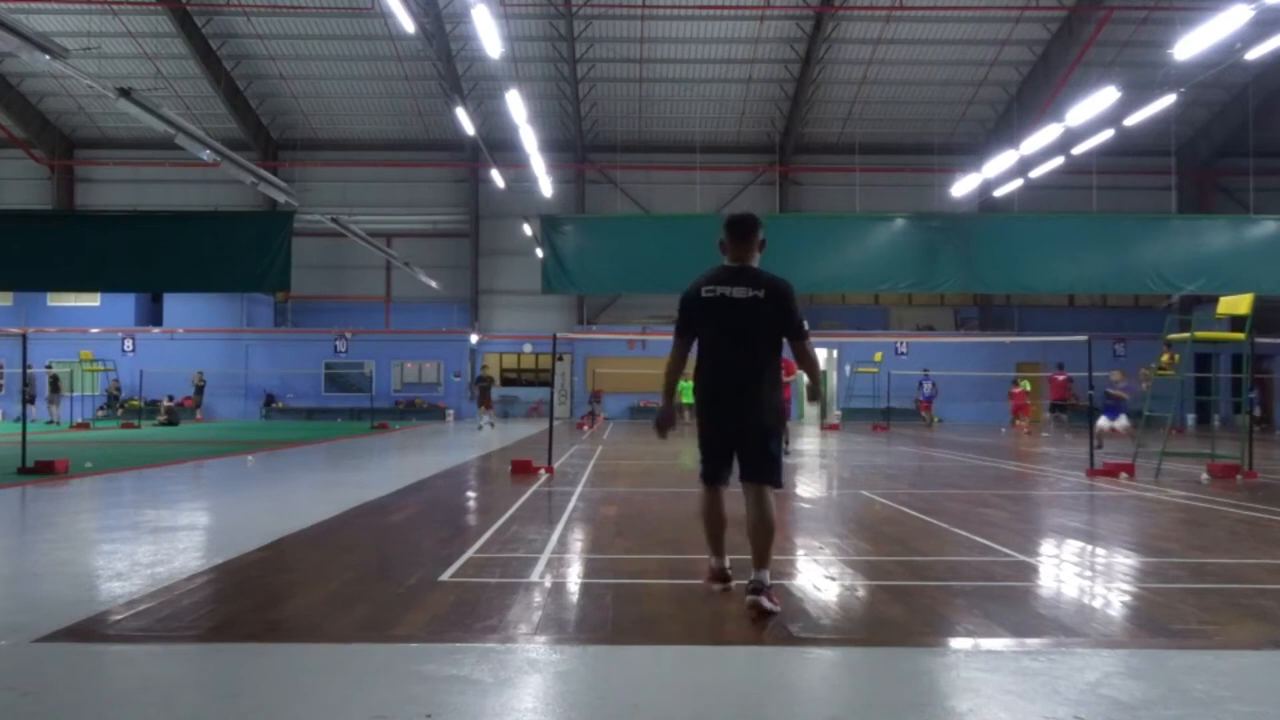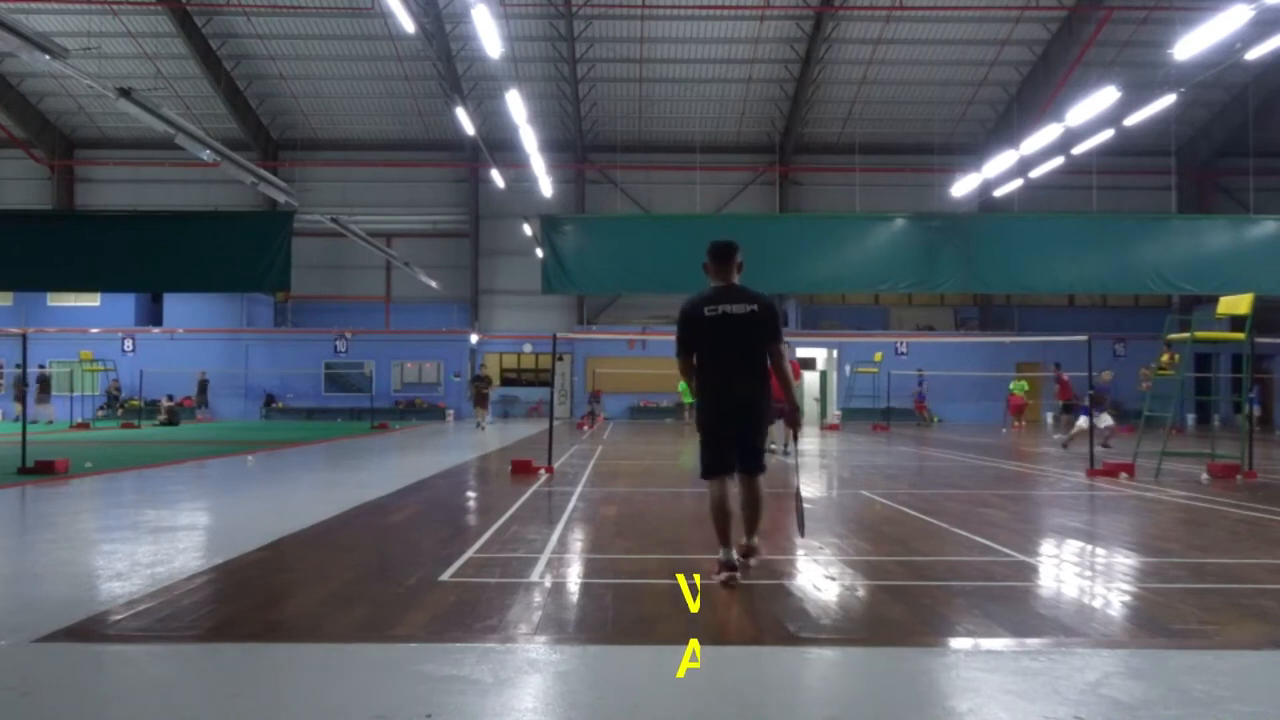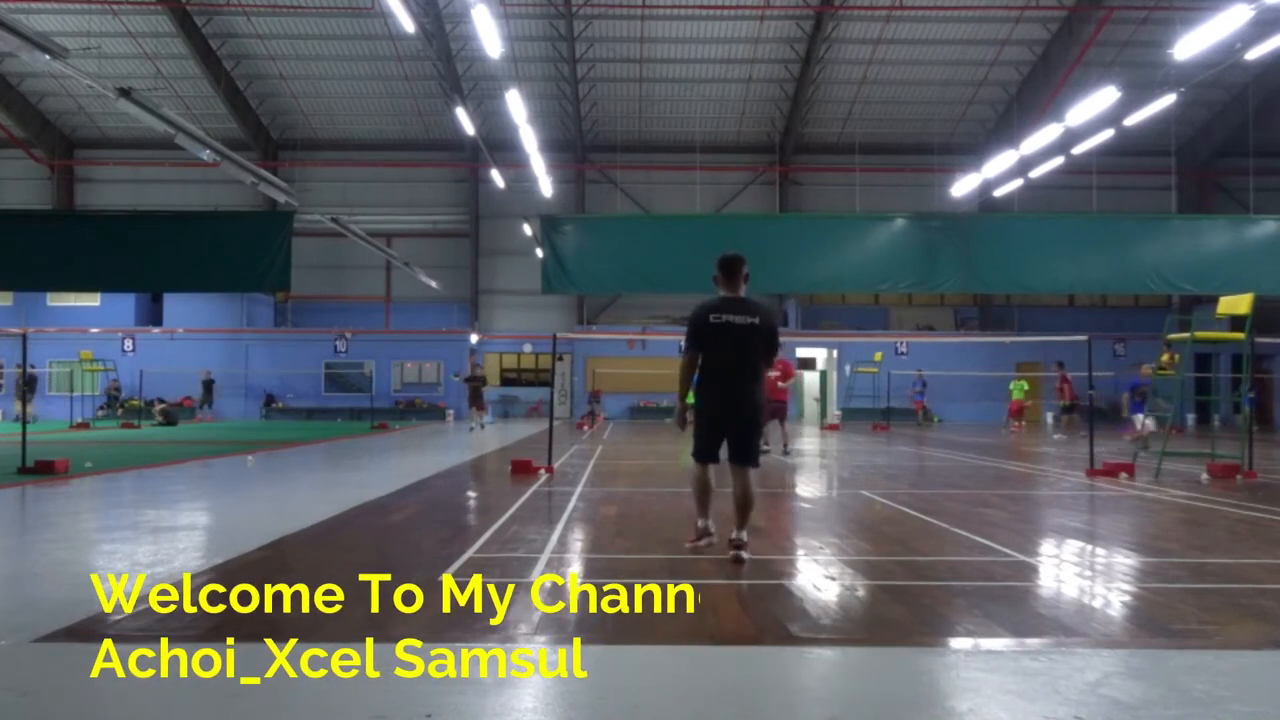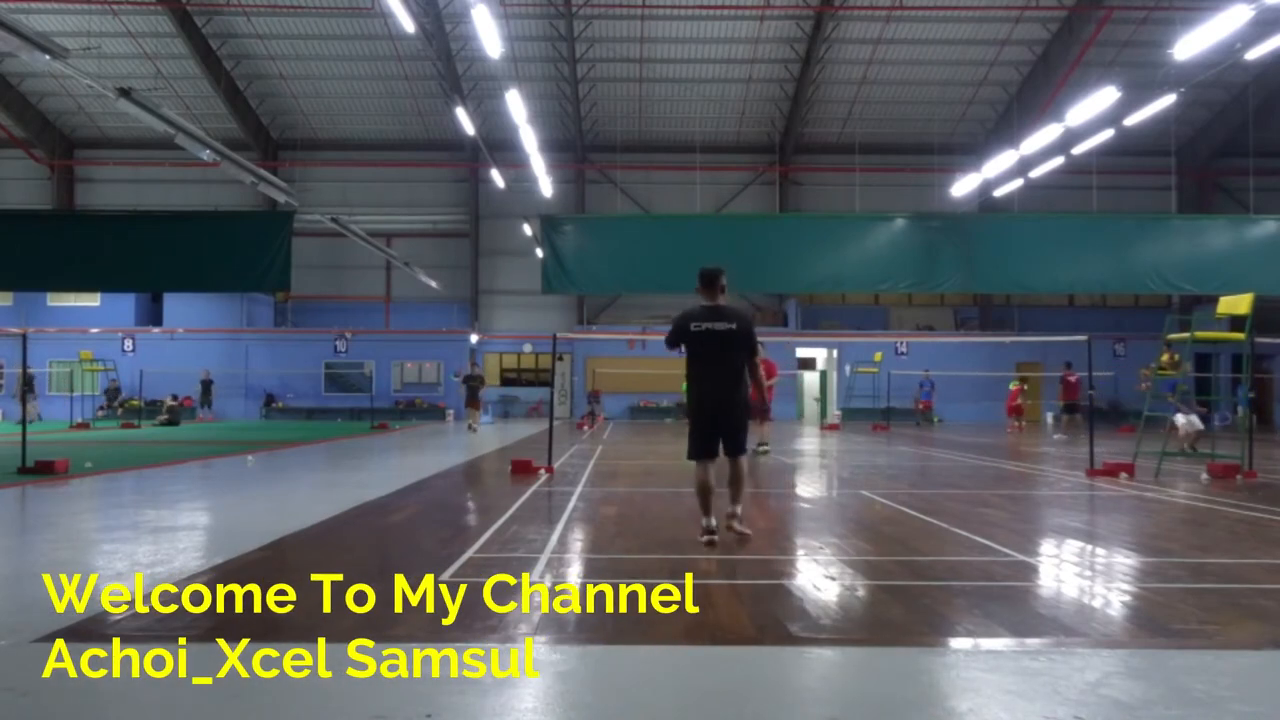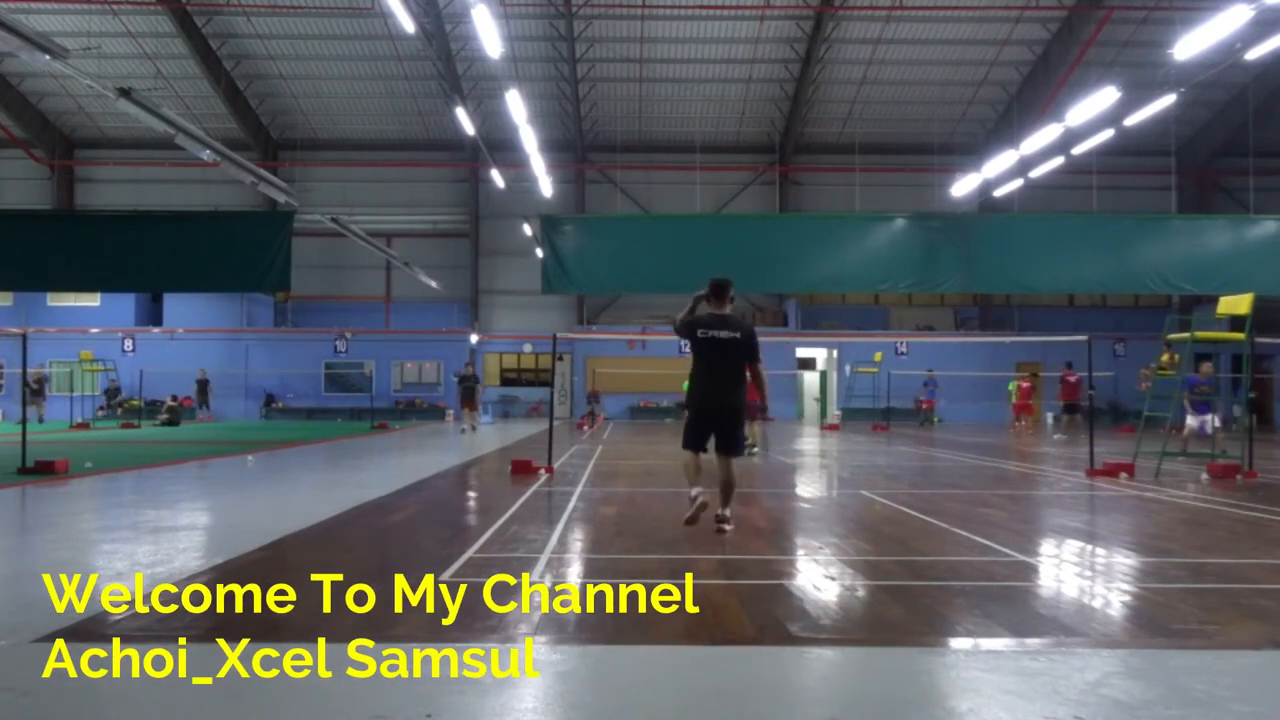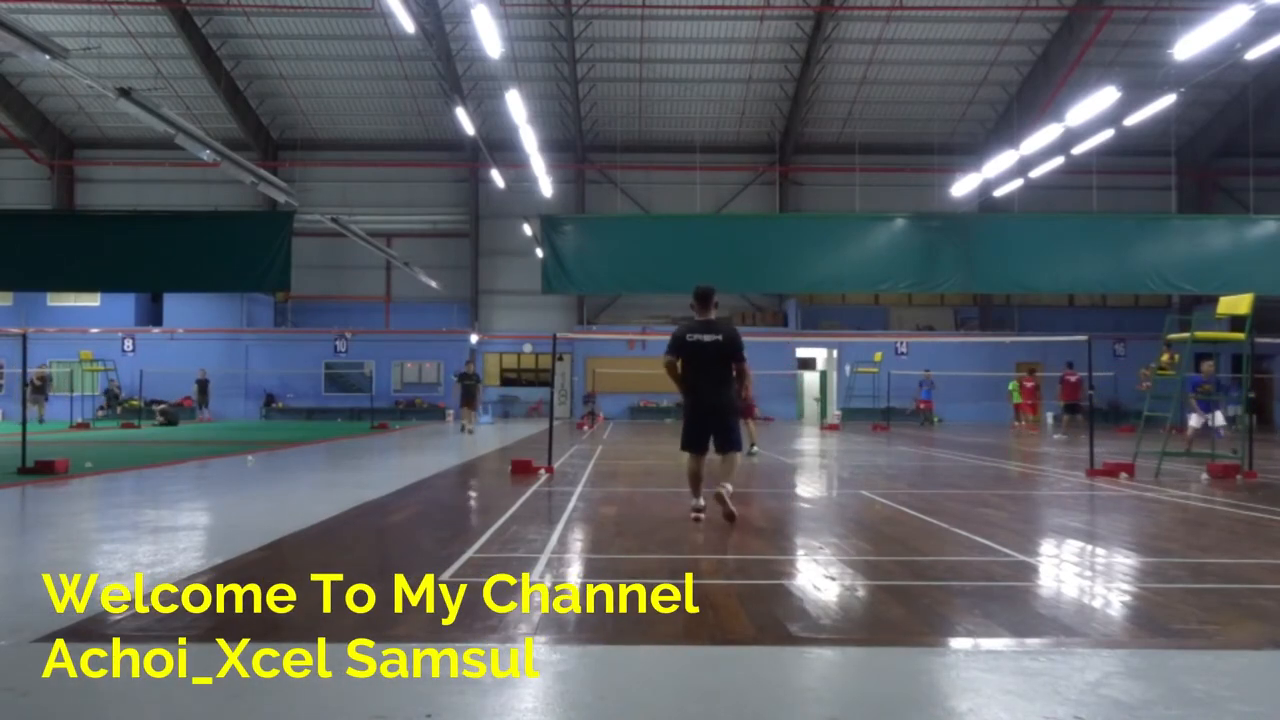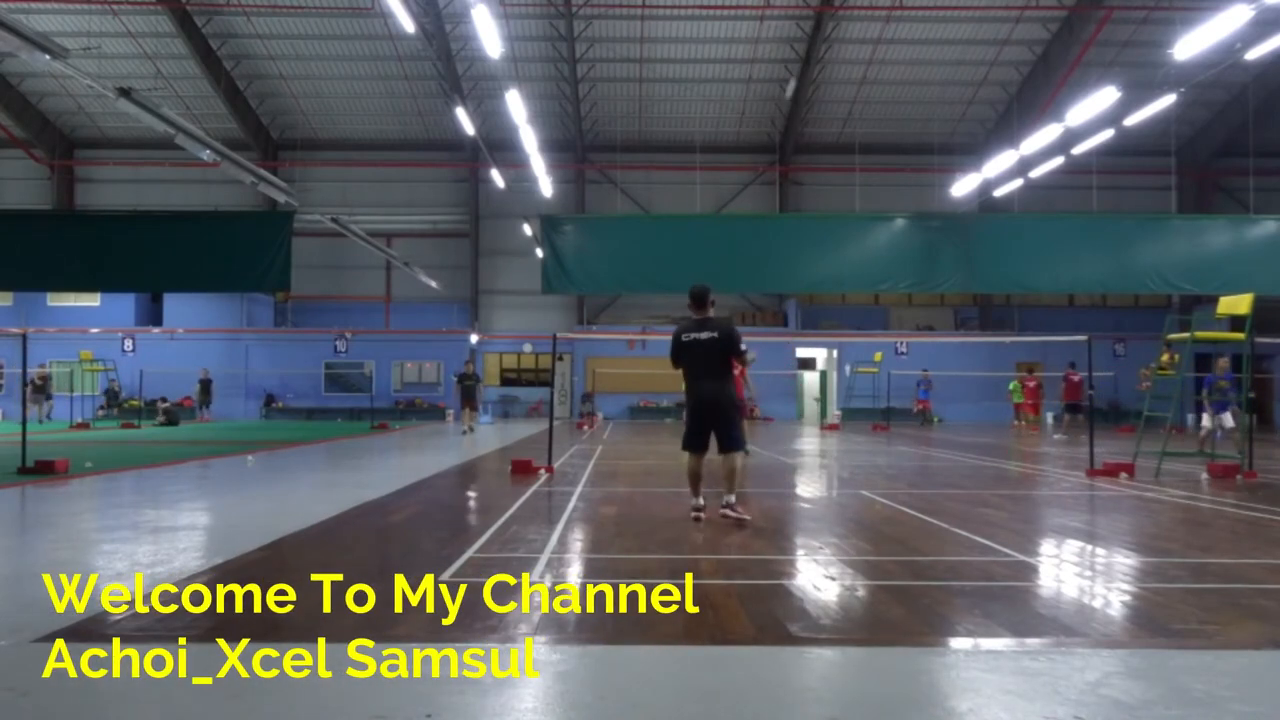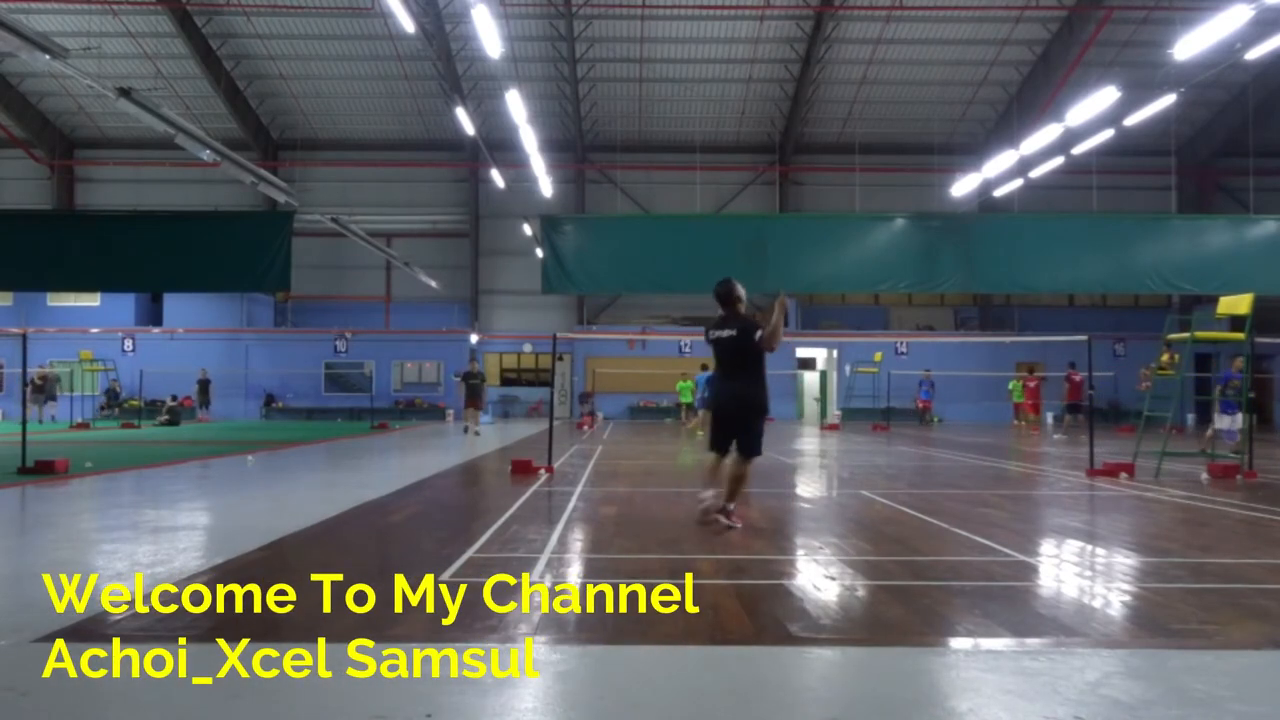
dt=0.5s
person 1, frame 1
left shoulder: (698, 290)
right shoulder: (776, 289)
left elbow: (679, 351)
right elbow: (801, 347)
left wrist: (666, 401)
right wrist: (815, 382)
left hip: (712, 406)
right hip: (761, 407)
left knee: (712, 486)
right knee: (760, 489)
left ankle: (718, 566)
right ankle: (759, 584)
person 1, frame 2
left shoulder: (693, 308)
right shoulder: (763, 305)
left elbow: (684, 362)
right elbow: (778, 357)
left wrist: (695, 385)
right wrist: (792, 403)
left hip: (713, 407)
right hip: (754, 405)
left knee: (719, 481)
right knee: (750, 477)
left ankle: (727, 558)
right ankle: (749, 543)
person 1, frame 3
left shoulder: (702, 313)
right shoulder: (763, 315)
left elbow: (689, 361)
right elbow: (770, 361)
left wrist: (681, 402)
left hip: (711, 403)
right hip: (749, 404)
left knee: (702, 463)
right knee: (742, 470)
left ankle: (704, 526)
right ankle: (739, 538)
person 1, frame 4
left shoulder: (687, 319)
right shoulder: (741, 320)
left elbow: (670, 344)
right elbow: (753, 364)
right wrist: (761, 395)
left hip: (700, 402)
right hip: (734, 401)
left knee: (703, 463)
right knee: (736, 457)
left ankle: (708, 524)
right ankle: (735, 512)
person 1, frame 5
left shoulder: (696, 324)
right shoulder: (745, 330)
left elbow: (678, 325)
right elbow: (756, 370)
left wrist: (695, 302)
right wrist: (763, 400)
left hip: (700, 402)
right hip: (732, 404)
left knee: (691, 450)
right knee: (727, 458)
left ankle: (696, 493)
right ankle: (723, 514)
person 1, frame 6
left shoulder: (682, 332)
right shoulder: (729, 332)
left elbow: (669, 362)
right elbow: (741, 369)
left wrist: (681, 386)
right wrist: (741, 389)
left hip: (695, 402)
right hip: (725, 402)
left knee: (696, 455)
right knee: (731, 450)
left ankle: (697, 504)
right ankle: (725, 487)
person 1, frame 7
left shoulder: (681, 332)
right shoulder: (725, 328)
left elbow: (675, 364)
right elbow: (743, 359)
right wrist: (748, 357)
left hip: (696, 400)
right hip: (723, 399)
left knee: (696, 453)
right knee: (733, 451)
left ankle: (697, 504)
right ankle: (730, 501)
person 1, frame 8
left shoulder: (714, 328)
right shoulder: (746, 324)
right elbow: (770, 344)
right wrist: (779, 312)
left hip: (720, 400)
right hip: (749, 401)
left knee: (718, 454)
right knee: (745, 457)
left ankle: (708, 497)
right ankle: (727, 508)
